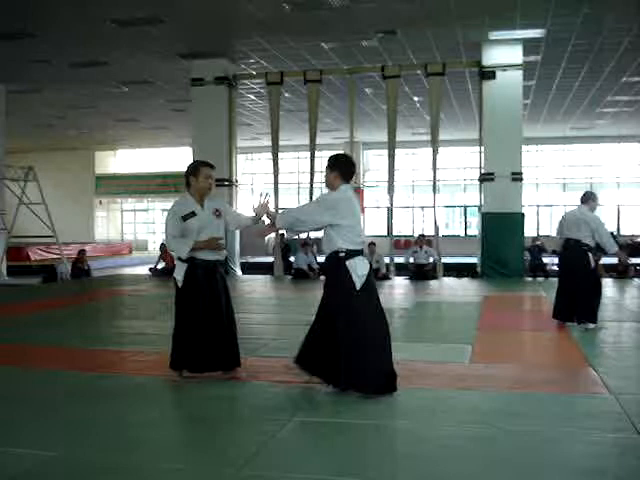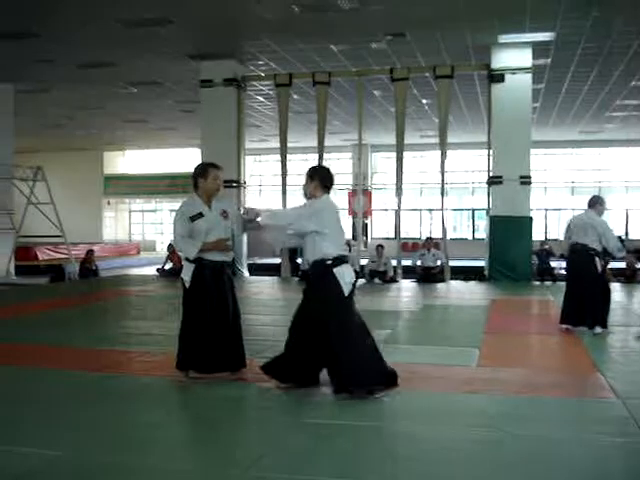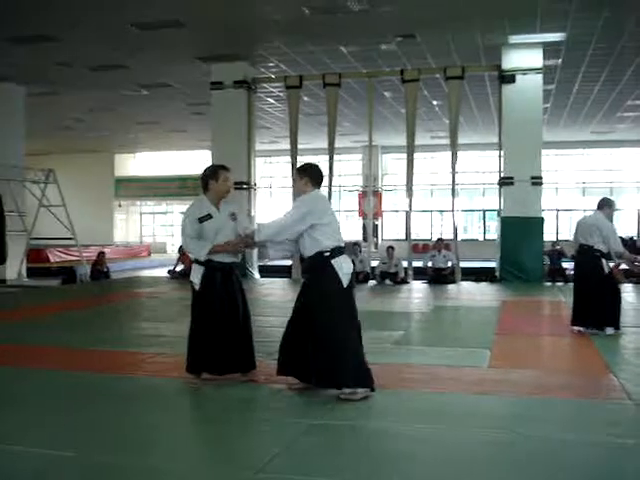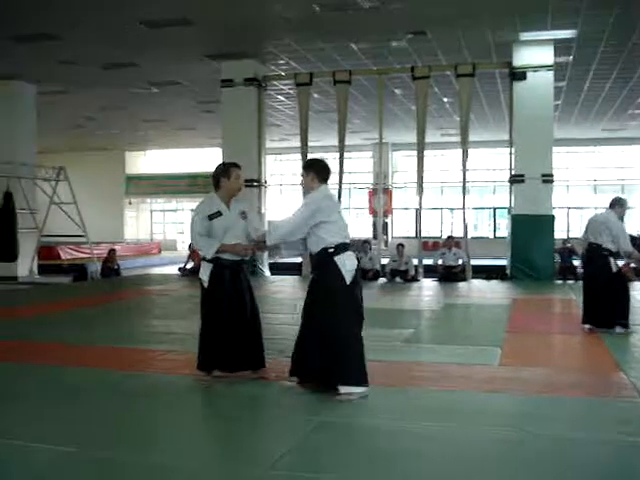
dt=0.2s
person 1, frame 1
left shoulder: (334, 200)
right shoulder: (347, 199)
left elbow: (301, 216)
right elbow: (312, 222)
left wrist: (275, 216)
right wrist: (278, 225)
left hip: (346, 270)
right hip: (347, 268)
left knee: (360, 326)
right knee: (332, 321)
left ankle: (377, 381)
right ankle: (331, 370)
person 1, frame 2
left shoulder: (319, 208)
right shoulder: (321, 208)
left elbow: (284, 219)
right elbow: (292, 222)
right wrist: (263, 217)
left hip: (331, 277)
right hip: (323, 277)
left knee: (346, 331)
right knee: (306, 327)
left ankle: (376, 380)
right ankle: (300, 375)
person 1, frame 3
left shoulder: (311, 202)
right shoulder: (314, 202)
left elbow: (283, 227)
right elbow: (292, 239)
left wrist: (255, 236)
right wrist: (262, 240)
left hip: (331, 270)
right hip: (320, 270)
left knee: (337, 327)
right knee: (306, 323)
left ankle: (357, 383)
right ankle: (310, 375)
person 1, frame 4
left shoulder: (318, 199)
right shoulder: (324, 199)
left elbow: (292, 227)
right elbow: (303, 233)
left wrist: (266, 238)
right wrist: (274, 239)
left hip: (335, 266)
right hip: (330, 265)
left knee: (342, 325)
right knee: (319, 322)
left ankle: (354, 383)
right ankle: (321, 375)
person 2, frame 1
left shoulder: (217, 205)
right shoulder: (179, 209)
left elbow: (237, 222)
right elbow: (172, 242)
left wrist: (257, 215)
right wrist: (201, 244)
left hip: (214, 270)
right hip: (190, 272)
left knee: (223, 317)
right knee: (189, 319)
left ankle: (227, 364)
right ankle: (184, 366)
person 2, frame 2
left shoulder: (223, 206)
right shoulder: (187, 209)
left elbow: (238, 226)
right elbow: (180, 242)
right wrist: (210, 246)
left hip: (221, 271)
right hip: (198, 272)
left knee: (228, 318)
right knee: (195, 319)
left ankle: (232, 364)
right ankle: (189, 366)
person 2, frame 3
left shoulder: (231, 209)
right shoulder: (195, 210)
left elbow: (245, 232)
right elbow: (189, 242)
right wrist: (221, 247)
left hip: (229, 272)
right hip: (207, 274)
left knee: (239, 319)
right knee: (205, 321)
left ankle: (243, 366)
right ankle: (200, 368)
person 2, frame 4
left shoulder: (241, 208)
right shoulder: (205, 207)
left elbow: (256, 232)
right elbow: (198, 240)
right wrist: (228, 248)
left hip: (238, 270)
right hip: (216, 271)
left knee: (248, 317)
right knee: (215, 319)
left ankle: (254, 364)
right ankle: (210, 366)
person 3, frame 1
left shoulder: (567, 215)
right shoulder: (593, 218)
left elbow: (560, 235)
right elbow: (605, 238)
right wrist: (620, 254)
left hip: (566, 253)
right hip: (582, 255)
left knee: (565, 284)
right knee: (589, 287)
left ankle: (561, 316)
right ankle: (587, 319)
person 3, frame 2
left shoulder: (574, 220)
right shoulder: (600, 223)
left elbow: (567, 240)
right elbow: (613, 243)
right wrist: (627, 256)
left hip: (573, 258)
right hip: (589, 260)
left knee: (573, 290)
right knee: (600, 291)
left ankle: (567, 321)
right ankle: (597, 324)
person 3, frame 3
left shoulder: (583, 220)
right shoulder: (606, 224)
left elbow: (576, 241)
right elbow: (616, 248)
left hip: (581, 259)
right hip: (595, 261)
left knee: (582, 292)
right knee: (609, 292)
left ankle: (578, 323)
right ankle: (609, 325)
person 3, frame 4
left shoulder: (594, 218)
right shoulder: (616, 224)
left elbow: (585, 239)
right elbow: (626, 248)
left hip: (590, 257)
right hip: (604, 260)
left knee: (592, 291)
right knee: (617, 290)
left ankle: (589, 322)
right ankle: (618, 323)
